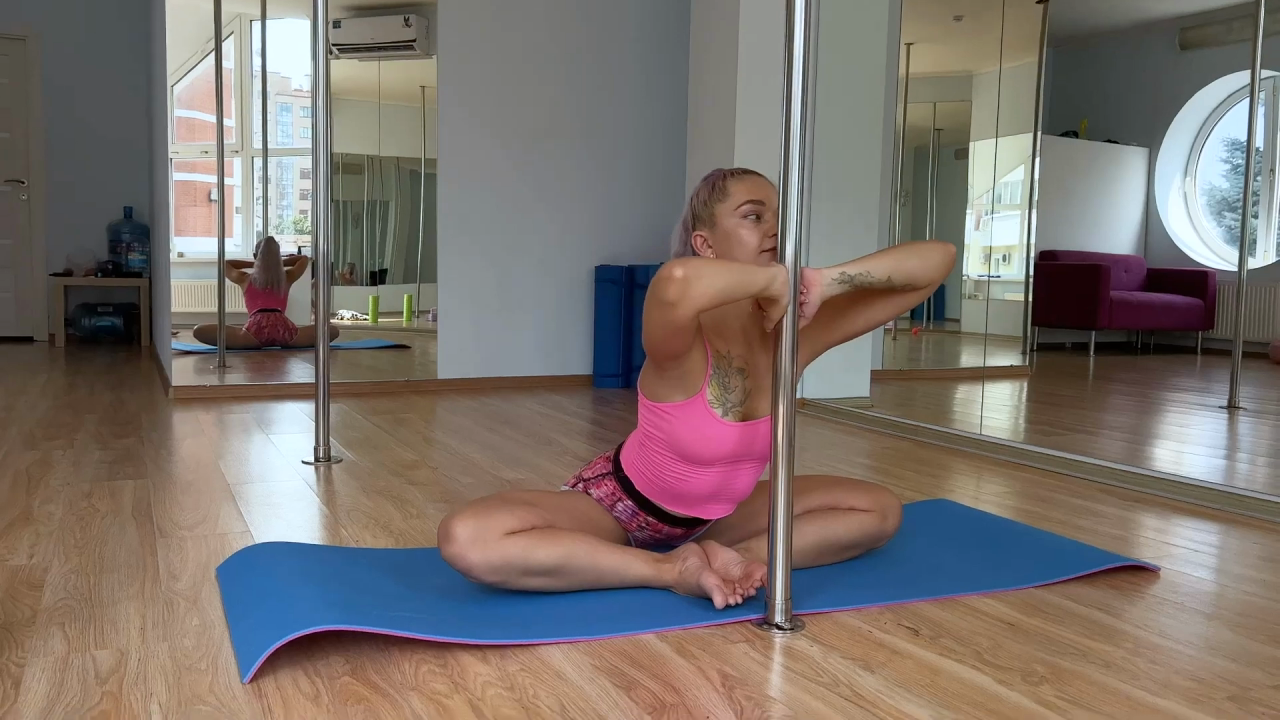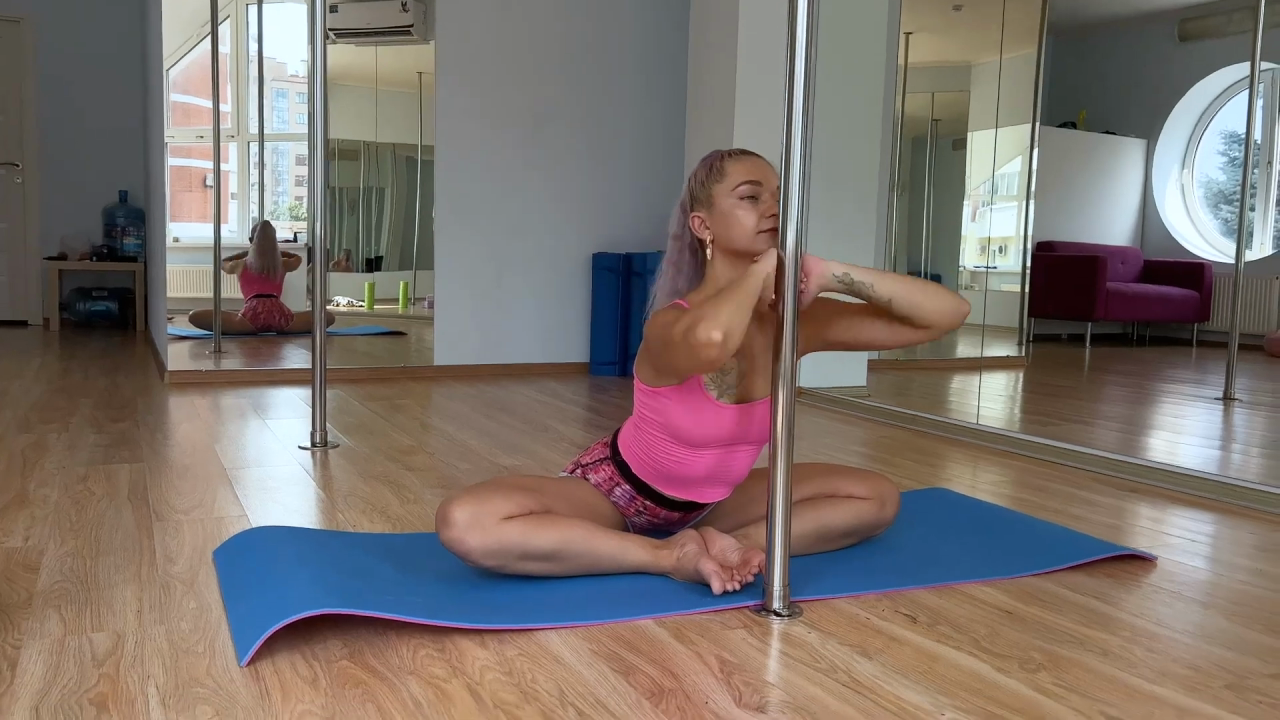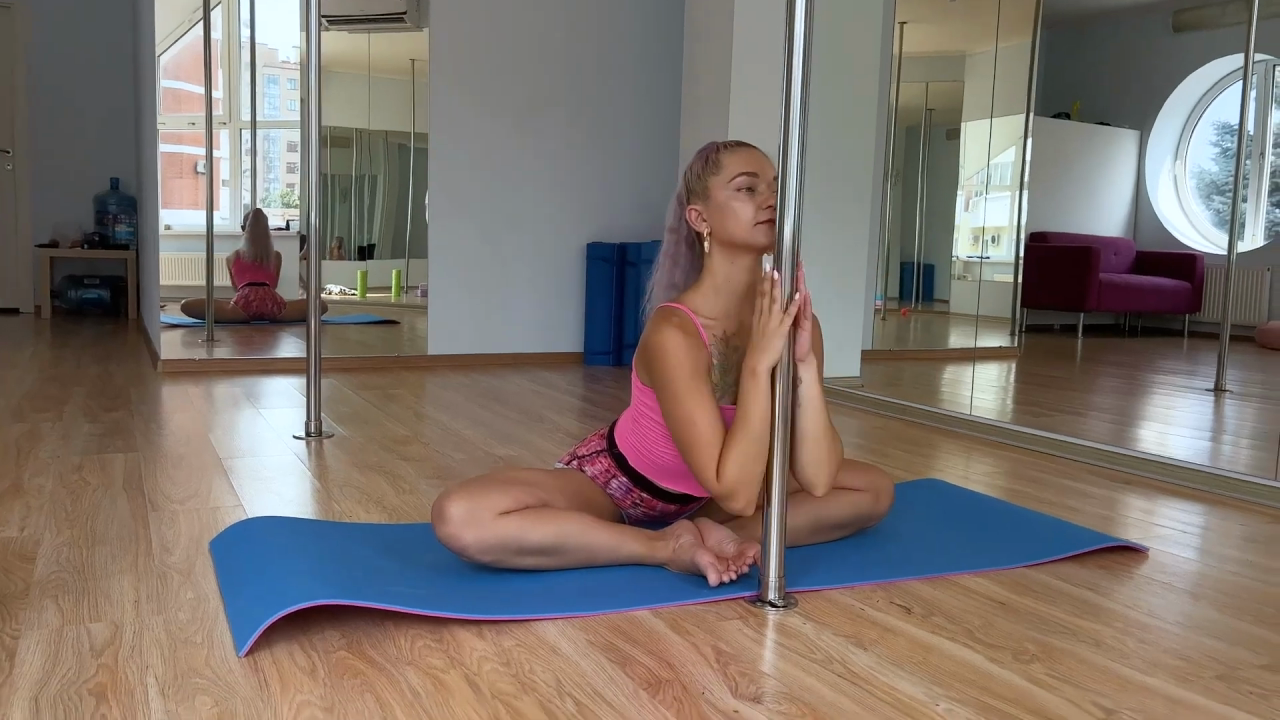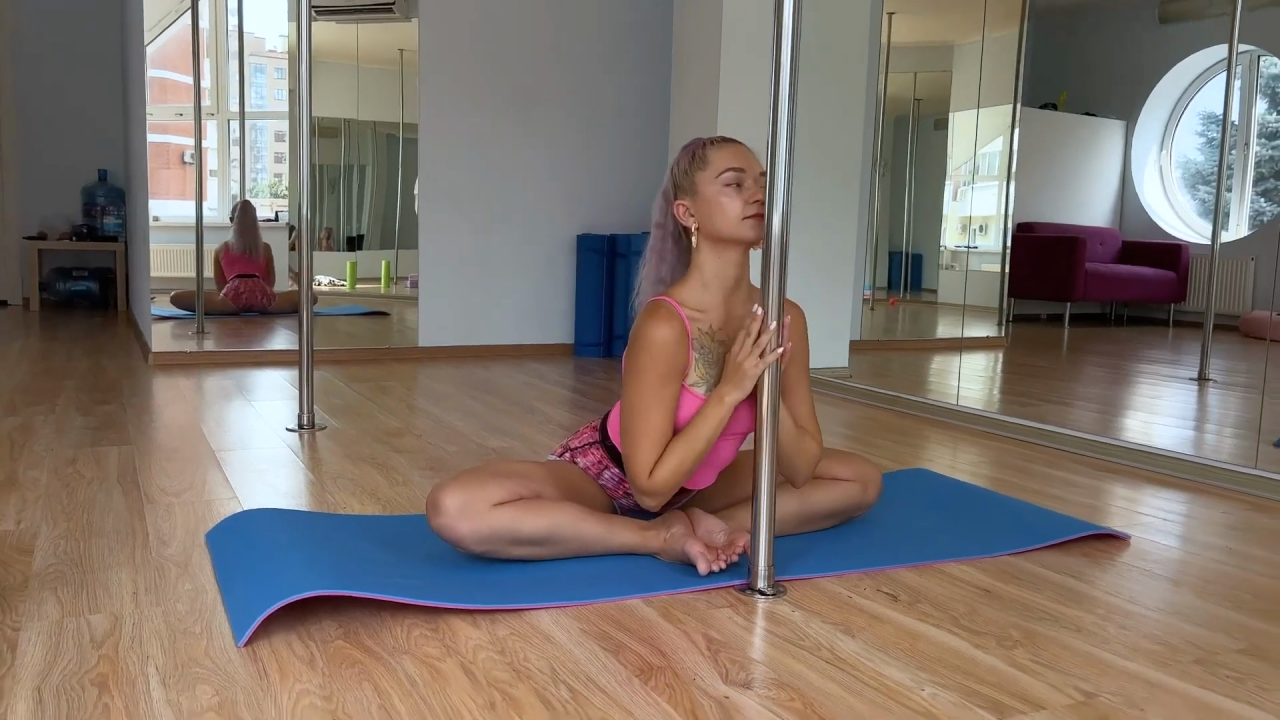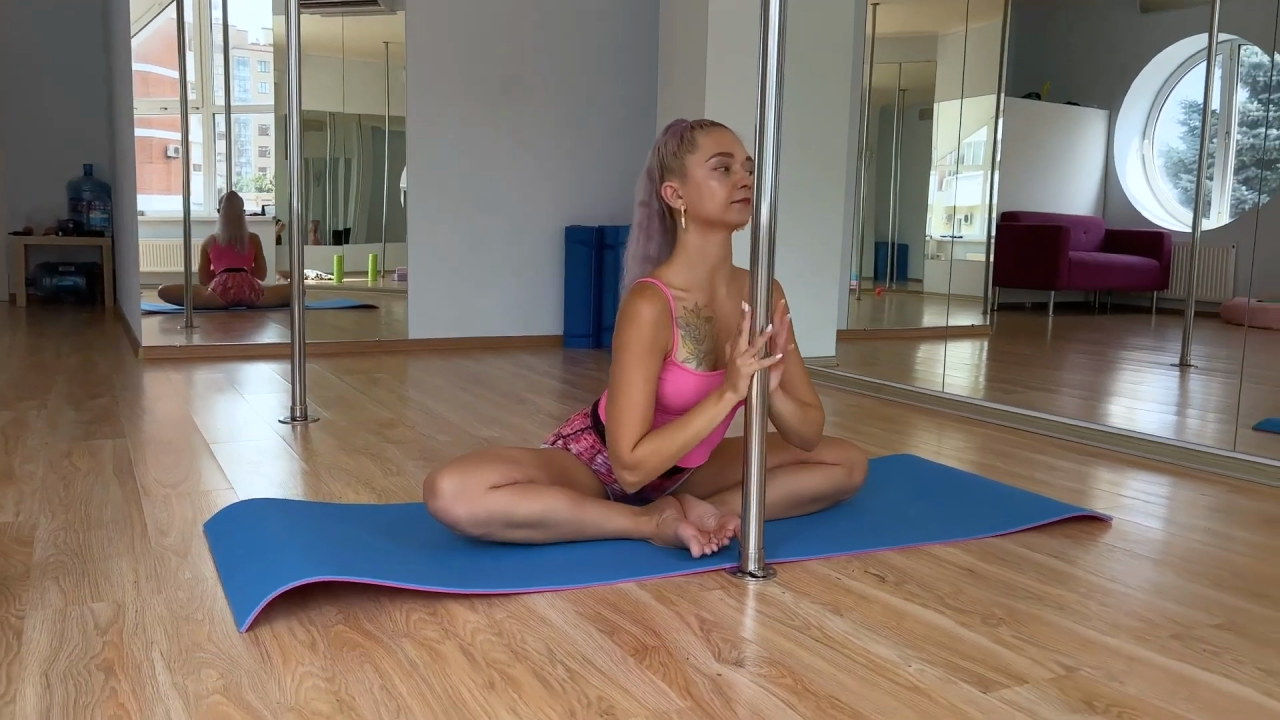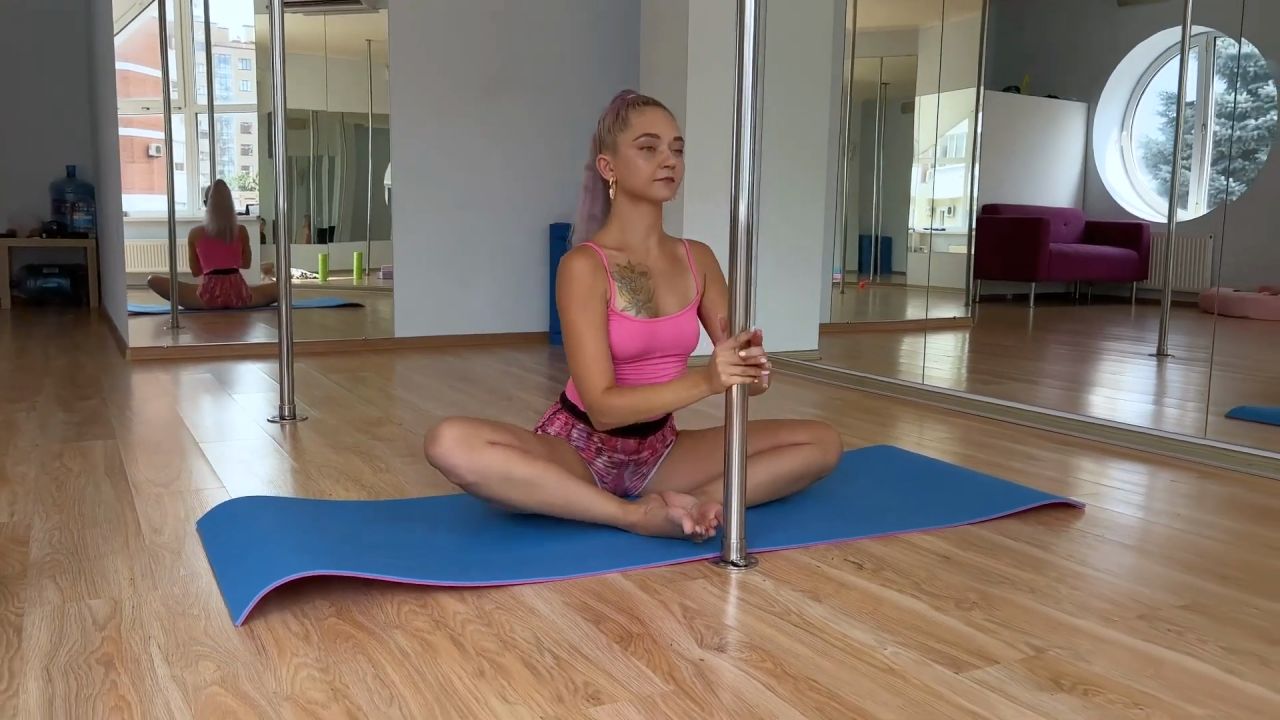
dt=0.4s
person 1, frame 1
left shoulder: (798, 332)
right shoulder: (682, 342)
left elbow: (940, 259)
right elbow: (676, 279)
left wrist: (826, 279)
right wrist: (773, 276)
left hip: (712, 517)
right hip: (615, 508)
left knee: (880, 509)
right knee: (466, 539)
left ankle: (726, 560)
right ankle: (672, 569)
person 1, frame 2
left shoulder: (797, 322)
right shoulder: (673, 326)
left elbow: (949, 314)
right elbow: (711, 341)
left wrist: (831, 275)
right wrist: (761, 269)
left hip: (706, 505)
right hip: (613, 493)
left knee: (877, 497)
right knee: (465, 523)
left ankle: (717, 545)
right ankle: (670, 555)
person 1, frame 3
left shoulder: (793, 326)
right shoulder: (673, 333)
left elbow: (817, 482)
right elbow: (736, 495)
left wrist: (805, 361)
right wrist: (760, 362)
left hip: (697, 498)
right hip: (609, 486)
left knee: (873, 490)
right knee: (459, 519)
left ankle: (712, 536)
right ankle: (667, 547)
person 1, frame 4
left shoulder: (785, 321)
right shoulder: (663, 326)
left elbow: (801, 471)
right elbow: (650, 487)
right wrist: (730, 390)
left hip: (692, 486)
right hip: (602, 477)
left knee: (862, 479)
right knee: (454, 509)
left ankle: (711, 526)
right ankle: (660, 538)
person 1, frame 5
left shoulder: (765, 296)
right shoulder: (649, 305)
left elbow: (809, 434)
right elbow: (631, 466)
left wrist: (768, 390)
right wrist: (728, 392)
left hip: (681, 470)
right hip: (595, 466)
left knee: (848, 464)
right knee: (450, 494)
right ankle: (651, 523)
person 1, frame 6
left shoulder: (698, 259)
right shoulder: (584, 265)
left elbow: (757, 382)
right elbow: (602, 407)
left wrist: (748, 364)
right wrist: (705, 380)
left hip: (657, 451)
right hip: (577, 450)
left knee: (823, 443)
right knee: (448, 443)
right ankle: (637, 513)
